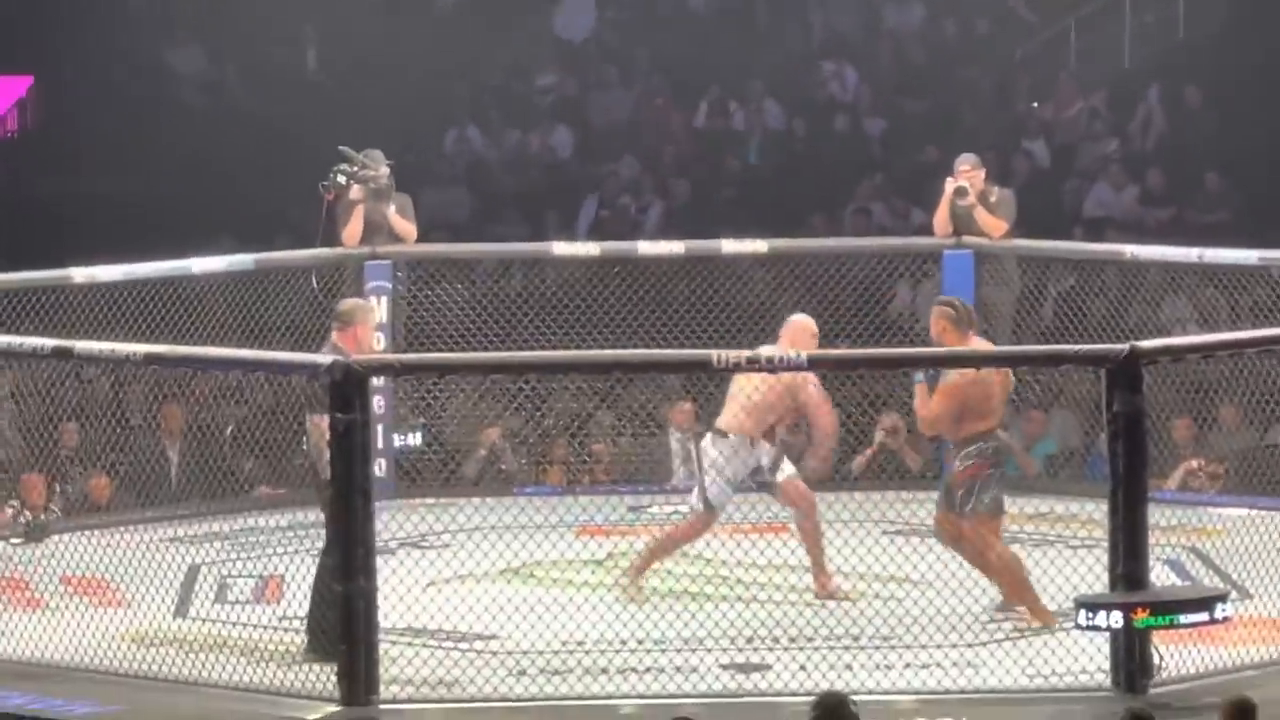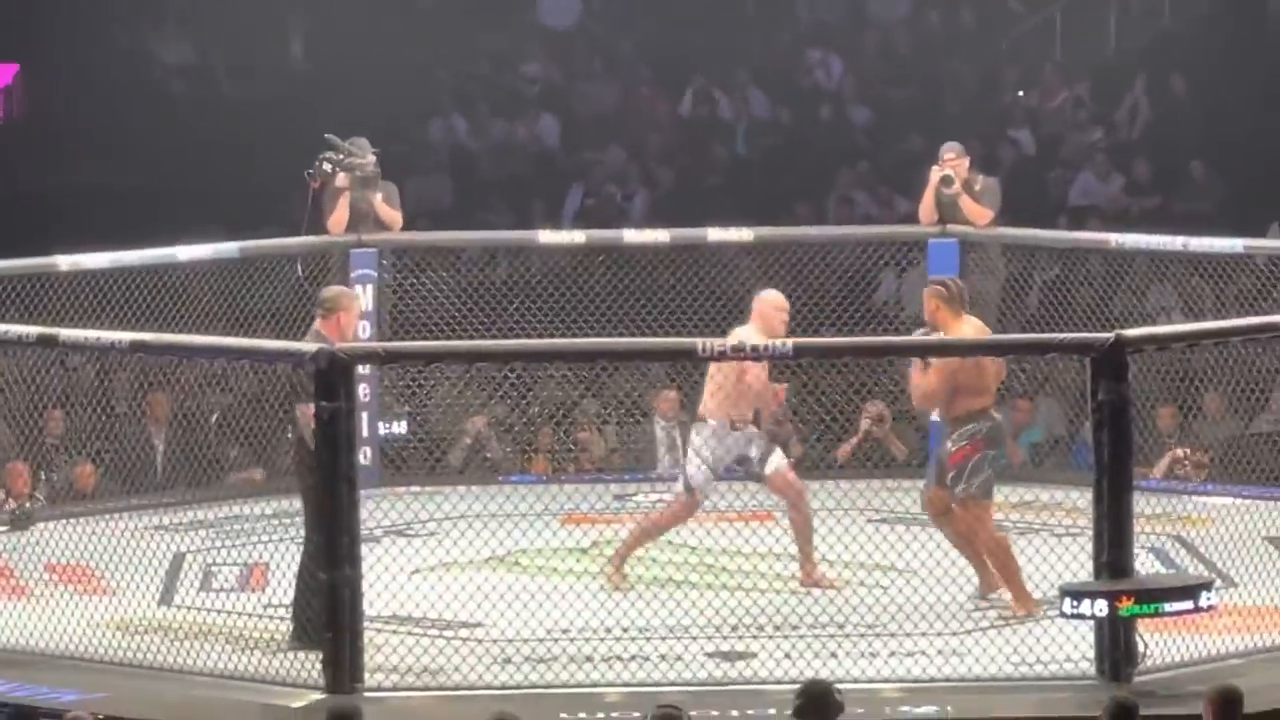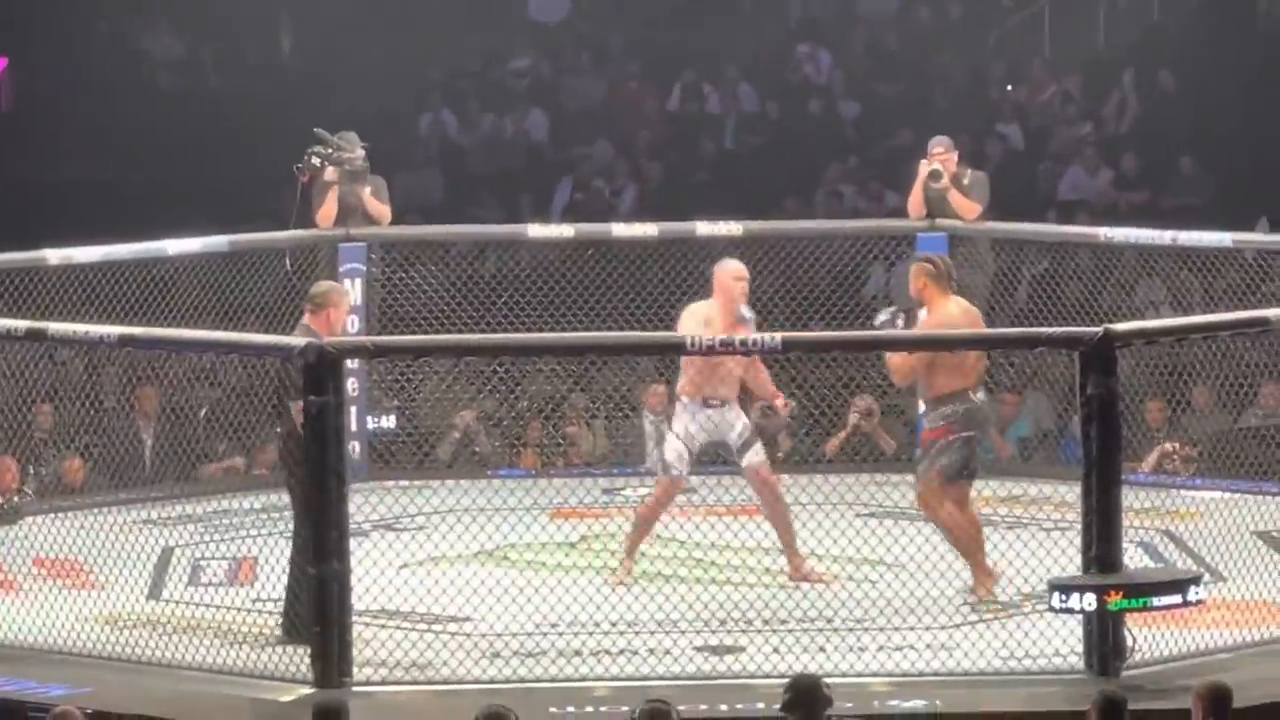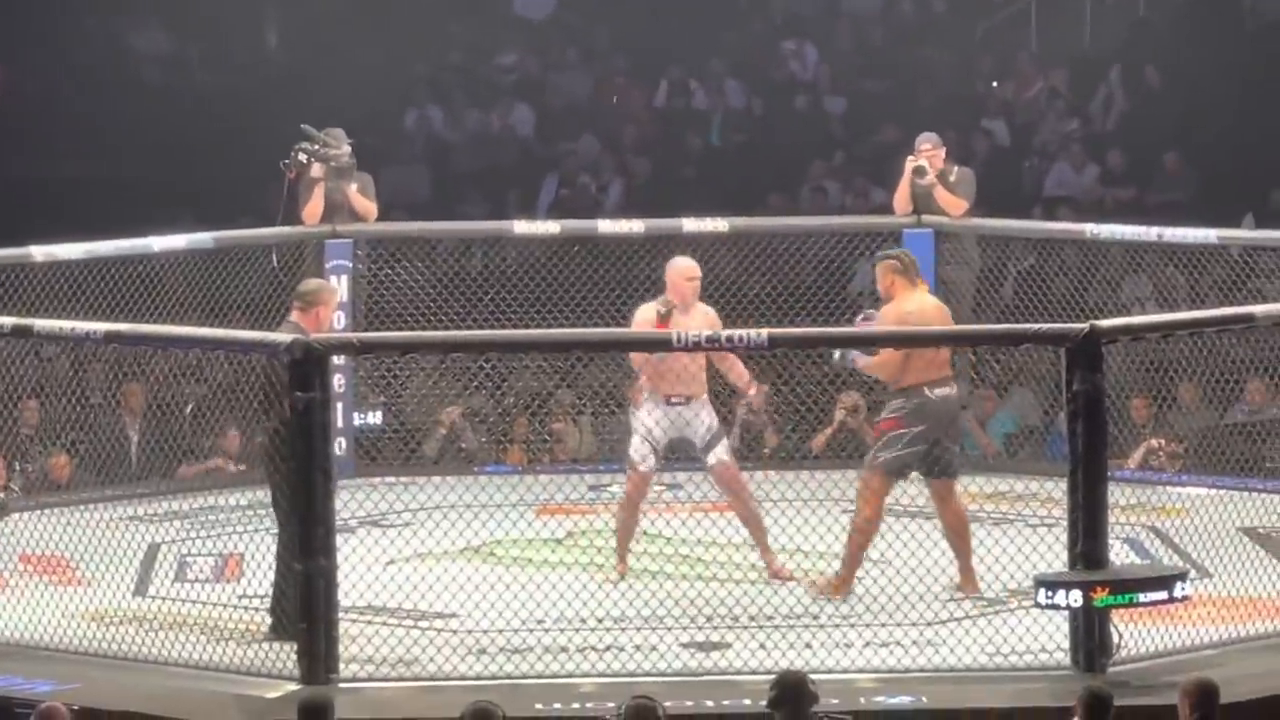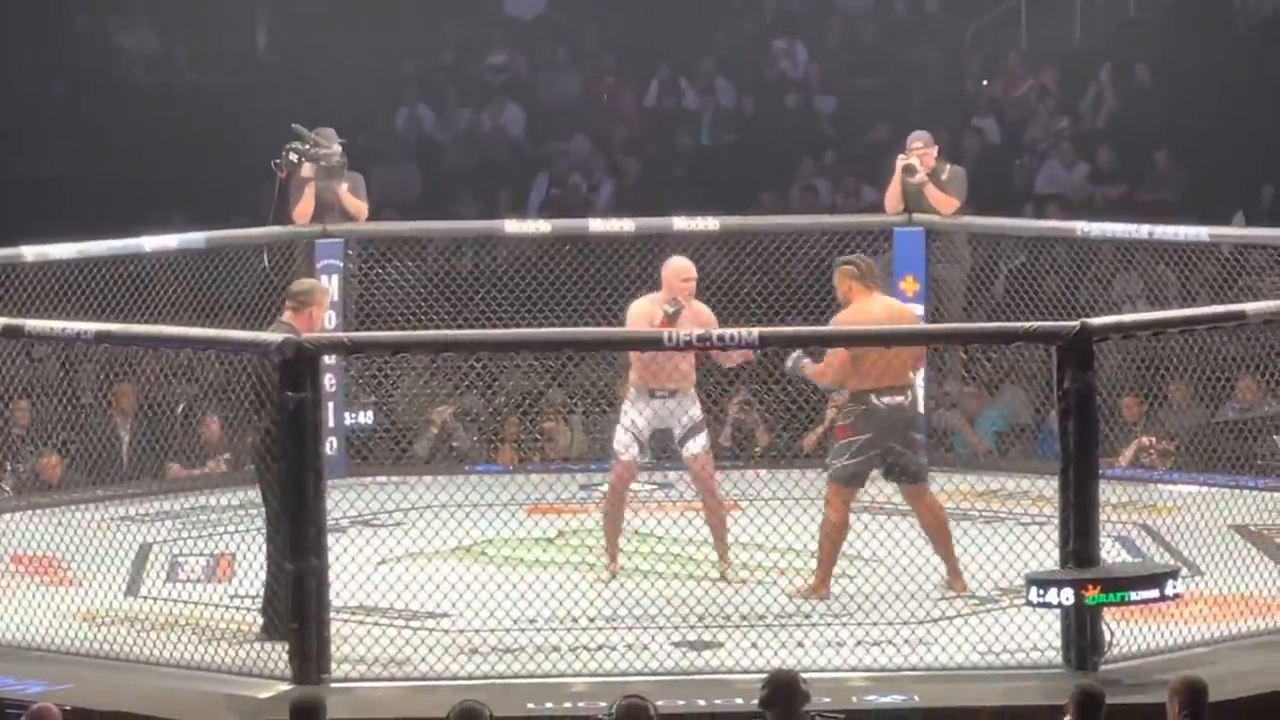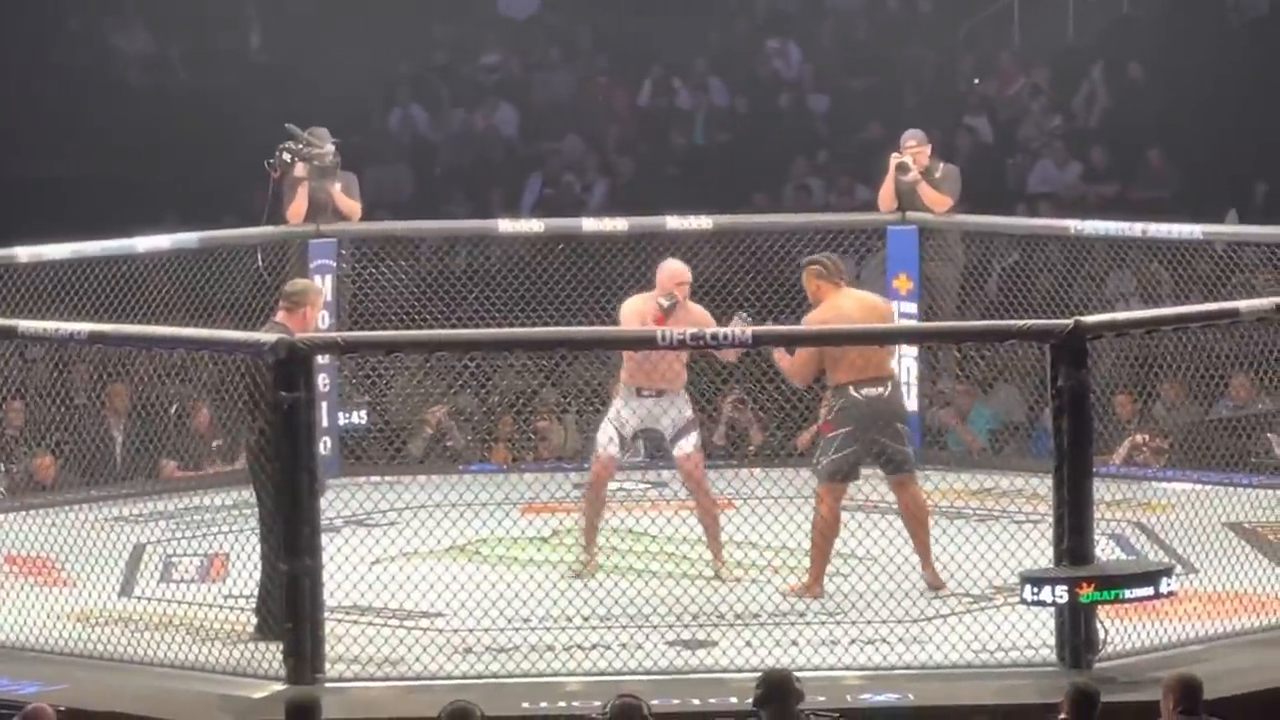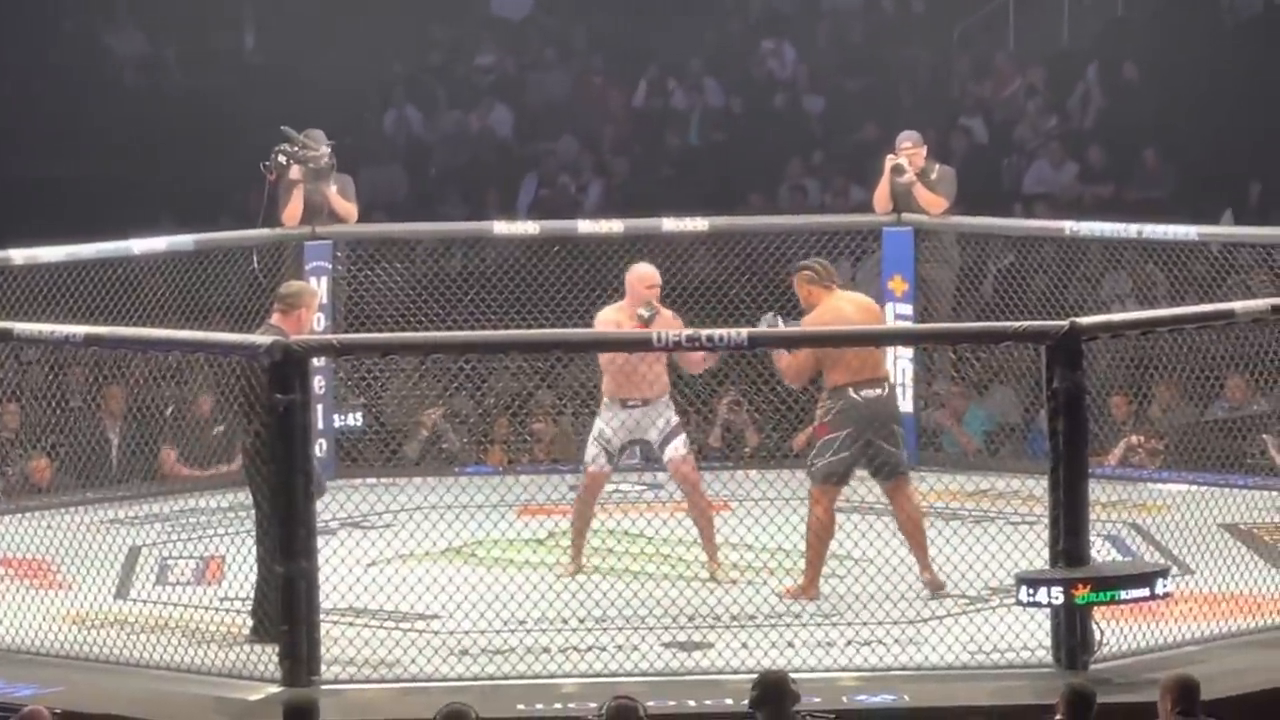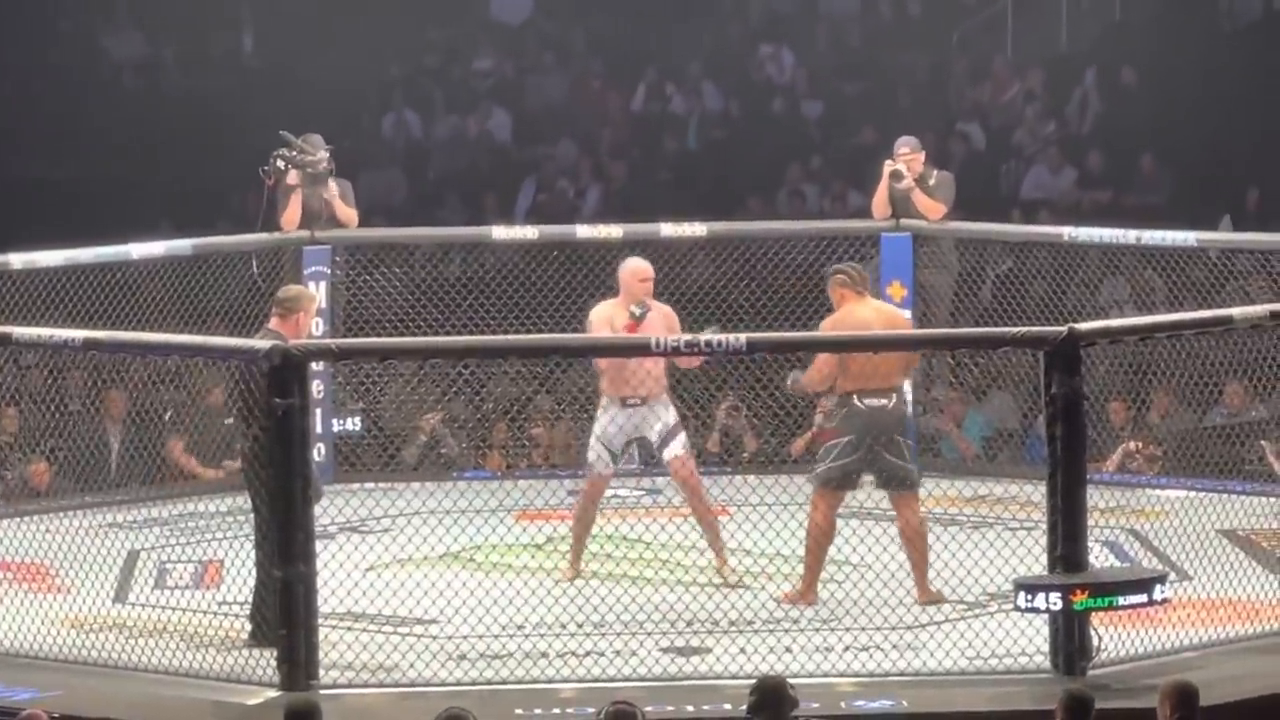
dt=0.2s
person 1, frame 1
left shoulder: (343, 363)
right elbow: (318, 424)
right wrist: (330, 475)
left knee: (339, 551)
left ankle: (322, 636)
right ankle: (326, 640)
person 1, frame 2
left shoulder: (325, 350)
right elbow: (308, 413)
right hip: (320, 461)
left knee: (323, 540)
right knee: (325, 541)
left ankle: (310, 623)
right ankle: (310, 628)
person 1, frame 3
left shoulder: (307, 344)
right elbow: (302, 409)
left hip: (306, 454)
right hip: (307, 455)
left knee: (311, 535)
right knee: (314, 537)
left ankle: (300, 616)
right ankle: (299, 624)
person 1, frame 4
left shoulder: (285, 339)
left hip: (281, 449)
right hip: (292, 453)
left knee: (293, 533)
right knee: (299, 535)
left ankle: (288, 613)
right ankle: (287, 620)
person 1, frame 5
left shoulder: (273, 338)
left hip: (270, 449)
right hip: (283, 453)
left knee: (282, 534)
right knee: (290, 536)
left ankle: (280, 614)
right ankle: (279, 621)
person 1, frame 6
left shoulder: (265, 338)
left hip: (264, 449)
right hip: (278, 454)
left knee: (276, 534)
right knee: (284, 537)
left ankle: (274, 614)
right ankle: (272, 621)
person 1, frame 7
left shoulder: (260, 341)
left hip: (260, 452)
right hip: (275, 457)
left knee: (272, 537)
right knee: (280, 540)
left ankle: (270, 617)
right ankle: (268, 624)
person 1, frame 8
left shoulder: (258, 346)
left hip: (258, 457)
right hip: (273, 461)
left knee: (271, 542)
right knee: (279, 544)
left ankle: (269, 621)
right ankle: (267, 627)
person 2, frame 1
left shoulder: (960, 375)
right shoulder: (983, 347)
left elbow: (928, 426)
right elbow: (1006, 386)
left wrist: (921, 382)
left hip: (977, 454)
right hip: (972, 450)
left knee: (984, 539)
right knee: (947, 528)
left ankle: (1039, 612)
right ankle: (1012, 592)
person 2, frame 2
right shoulder: (974, 328)
left elbow: (923, 401)
right elbow: (996, 372)
left wrist: (916, 360)
left hip: (972, 433)
right hip: (980, 426)
left knee: (977, 520)
right knee: (934, 503)
left ankle: (1023, 599)
right ankle: (988, 577)
person 2, frame 3
left shoulder: (935, 321)
right shoulder: (969, 311)
left elbow: (901, 374)
left wrist: (888, 333)
left hip: (952, 414)
right hip: (971, 408)
left knee: (932, 498)
right knee: (958, 499)
left ankle: (984, 571)
right ankle: (980, 581)
person 2, frame 4
left shoulder: (896, 312)
right shoulder: (939, 307)
left elbow: (887, 368)
left wrist: (852, 358)
left hip: (912, 407)
right hip: (945, 401)
left knee: (871, 492)
right knee: (945, 495)
left ankle: (842, 580)
right ankle: (968, 578)
person 2, frame 5
left shoulder: (846, 320)
right shoulder: (907, 313)
left elbow: (831, 378)
right elbow: (920, 363)
left wrist: (801, 365)
left hip: (866, 412)
right hip: (904, 407)
left knee: (837, 499)
right knee: (920, 496)
left ankle: (821, 583)
right ankle: (955, 574)
person 2, frame 6
left shoulder: (818, 319)
right shoulder: (880, 304)
left elbow: (799, 377)
left wrist: (775, 346)
left hip: (849, 405)
right hip: (887, 398)
left knee: (828, 495)
right knee: (906, 484)
left ankle: (814, 582)
right ankle: (928, 567)
person 2, frame 7
left shoulder: (816, 320)
right shoulder: (870, 306)
left elbow: (794, 376)
left hip: (845, 407)
right hip: (883, 400)
left knee: (822, 497)
right knee: (900, 491)
left ankle: (810, 583)
right ankle: (926, 572)
person 2, frame 8
left shoulder: (835, 323)
right shoulder: (899, 318)
left elbow: (822, 377)
right elbow: (910, 368)
left wrist: (801, 382)
left hip: (854, 414)
right hip: (893, 411)
left knee: (824, 501)
right knee: (907, 504)
left ankle: (807, 588)
right ankle: (923, 586)
person 3, frame 1
left shoulder: (765, 356)
right shoulder: (798, 372)
right elbow: (826, 421)
right wrist: (820, 458)
left hip: (751, 445)
right hip: (726, 448)
left knee: (805, 501)
right knee: (697, 526)
left ankle: (822, 580)
right ankle: (635, 572)
person 3, frame 2
left shoulder: (749, 340)
right shoulder: (751, 341)
right elbow: (754, 395)
left wrist: (774, 395)
right wrist: (773, 413)
left hip: (746, 431)
right hip: (713, 432)
left knee: (795, 492)
right knee: (683, 510)
left ankle: (808, 570)
right ankle: (618, 560)
person 3, frame 3
left shoulder: (744, 320)
right shoulder: (697, 313)
left elbow: (752, 368)
right elbow: (697, 356)
left wrist: (776, 398)
right wrist: (730, 330)
left hip: (730, 411)
right hip: (691, 412)
left knee: (768, 486)
right knee: (665, 493)
left ankle: (796, 564)
right ankle: (628, 559)
person 3, frame 4
left shoulder: (707, 315)
right shoulder: (647, 314)
left elbow: (724, 359)
right elbow: (639, 363)
left wrist: (750, 387)
right wrist: (660, 326)
left hip: (698, 408)
right hip: (656, 409)
left knee: (733, 484)
right knee: (635, 490)
left ankle: (769, 559)
right ankle: (622, 562)
person 3, frame 5
left shoulder: (701, 313)
right shoulder: (641, 309)
left elbow: (726, 357)
right elbow: (639, 359)
left wrist: (743, 350)
right wrist: (665, 325)
left hip: (682, 401)
right hip: (642, 400)
left knee: (705, 479)
right knee: (619, 480)
left ankle: (724, 559)
right ankle: (612, 559)
person 3, frame 6
left shoulder: (696, 314)
right shoulder: (634, 307)
left elbow: (728, 353)
right elbow: (632, 355)
right wrist: (659, 320)
left hip: (672, 401)
right hip: (631, 399)
left knee: (696, 478)
right knee: (598, 475)
left ankle: (718, 559)
right ankle: (588, 551)
person 3, frame 7
left shoulder: (668, 318)
right shoulder: (608, 318)
left elbow: (690, 364)
right elbow: (610, 365)
left wrist: (708, 355)
right wrist: (637, 331)
left hip: (658, 409)
right hip: (616, 411)
left knee: (690, 480)
right knee: (590, 487)
left ankle: (712, 559)
right ankle: (575, 556)
person 3, frame 8
left shoulder: (664, 313)
right shoulder: (602, 313)
left elbow: (684, 359)
right elbow: (603, 362)
right wrist: (631, 328)
left hip: (657, 407)
right hip: (616, 410)
left knee: (690, 482)
right knee: (593, 490)
left ankle: (721, 560)
right ankle: (574, 561)
